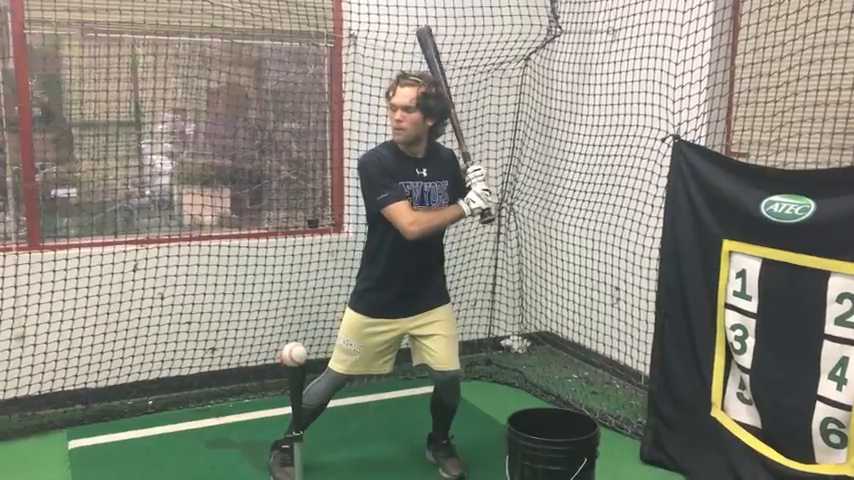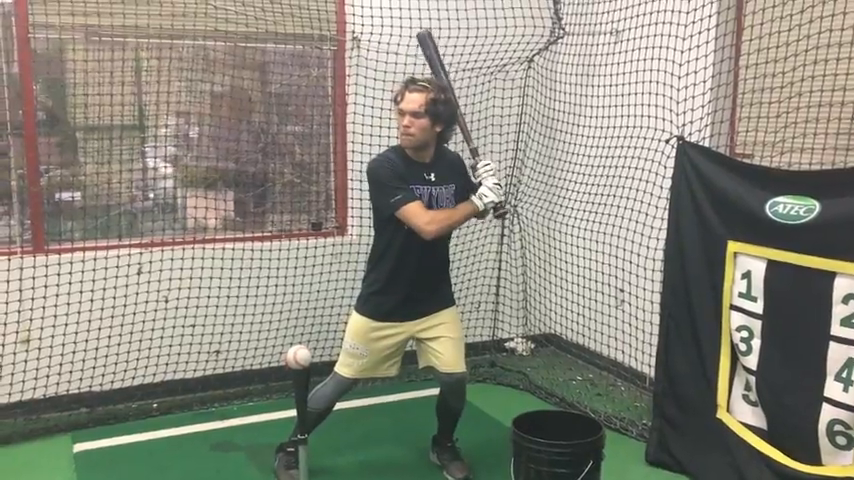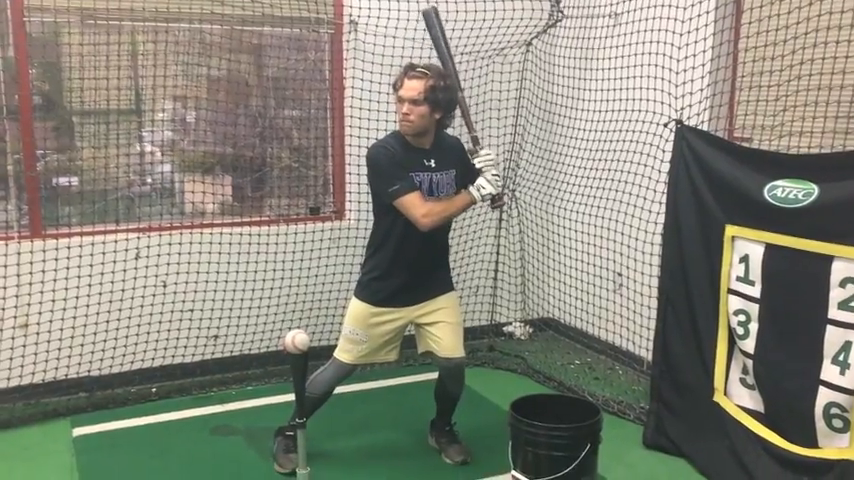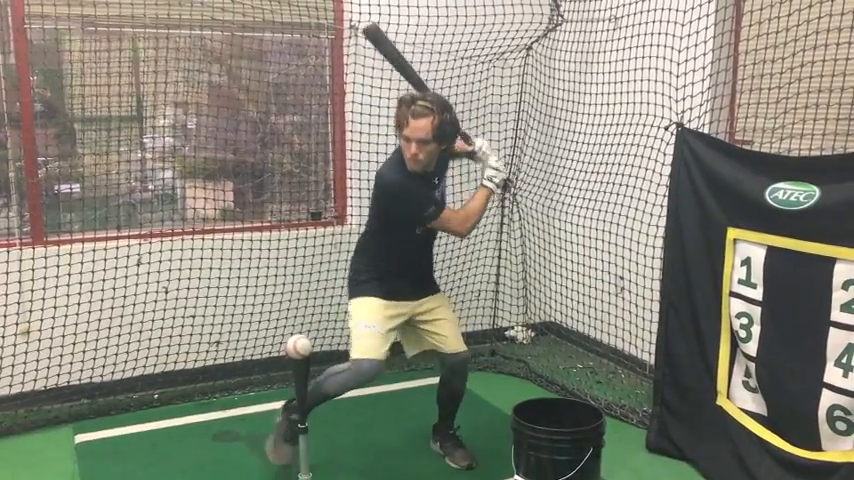
dt=0.5s
person 1, frame 1
left shoulder: (446, 160)
right shoulder: (375, 163)
left elbow: (457, 213)
right elbow: (410, 225)
left wrist: (476, 193)
right wrist: (465, 205)
left hip: (430, 297)
right hip: (377, 300)
left knee: (449, 376)
right knee: (335, 378)
left ankle: (439, 443)
right ankle: (285, 446)
person 1, frame 2
left shoulder: (452, 164)
right shoulder: (384, 168)
left elbow: (469, 213)
right elbow: (428, 225)
left wrist: (483, 188)
right wrist: (479, 200)
left hip: (436, 300)
right hip: (383, 304)
left knee: (455, 378)
right knee: (342, 380)
left ankle: (444, 444)
person 1, frame 3
left shoulder: (452, 149)
right shoulder: (383, 154)
left elbow: (477, 192)
right elbow: (424, 216)
left wrist: (485, 175)
right wrist: (476, 193)
left hip: (435, 285)
right hip: (382, 289)
left knee: (453, 363)
right knee: (341, 366)
left ankle: (442, 428)
right ankle: (289, 432)
person 1, frame 4
left shoulder: (437, 155)
right shoulder: (395, 181)
right elbow: (460, 225)
left wrist: (477, 150)
right wrist: (490, 182)
left hip: (421, 286)
right hip: (376, 287)
left knee: (457, 359)
right knee: (366, 366)
left ankle: (444, 432)
right ankle: (295, 410)
